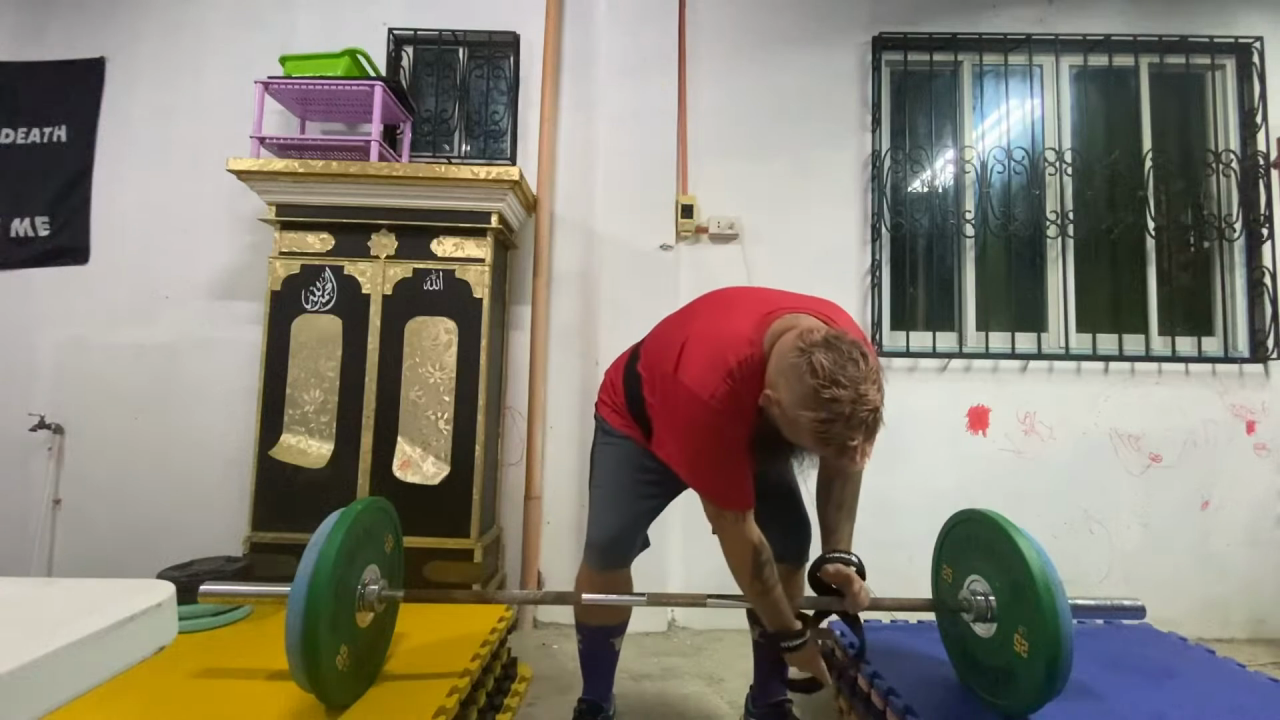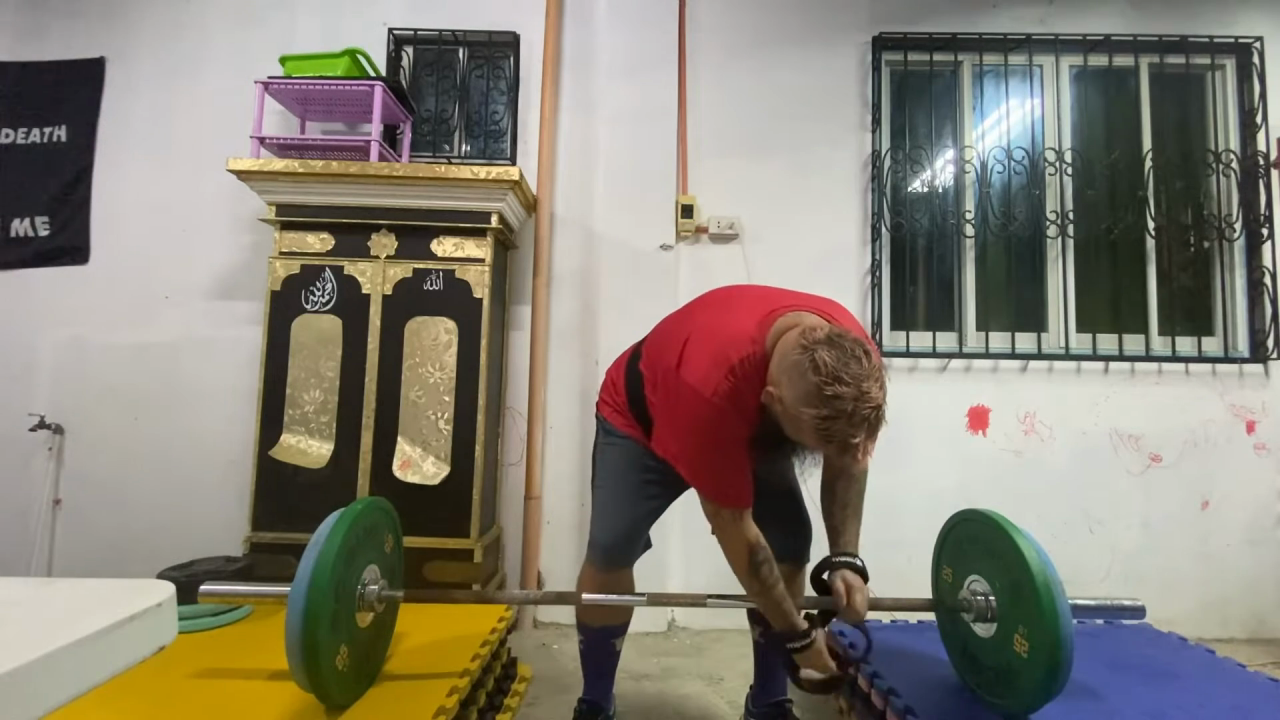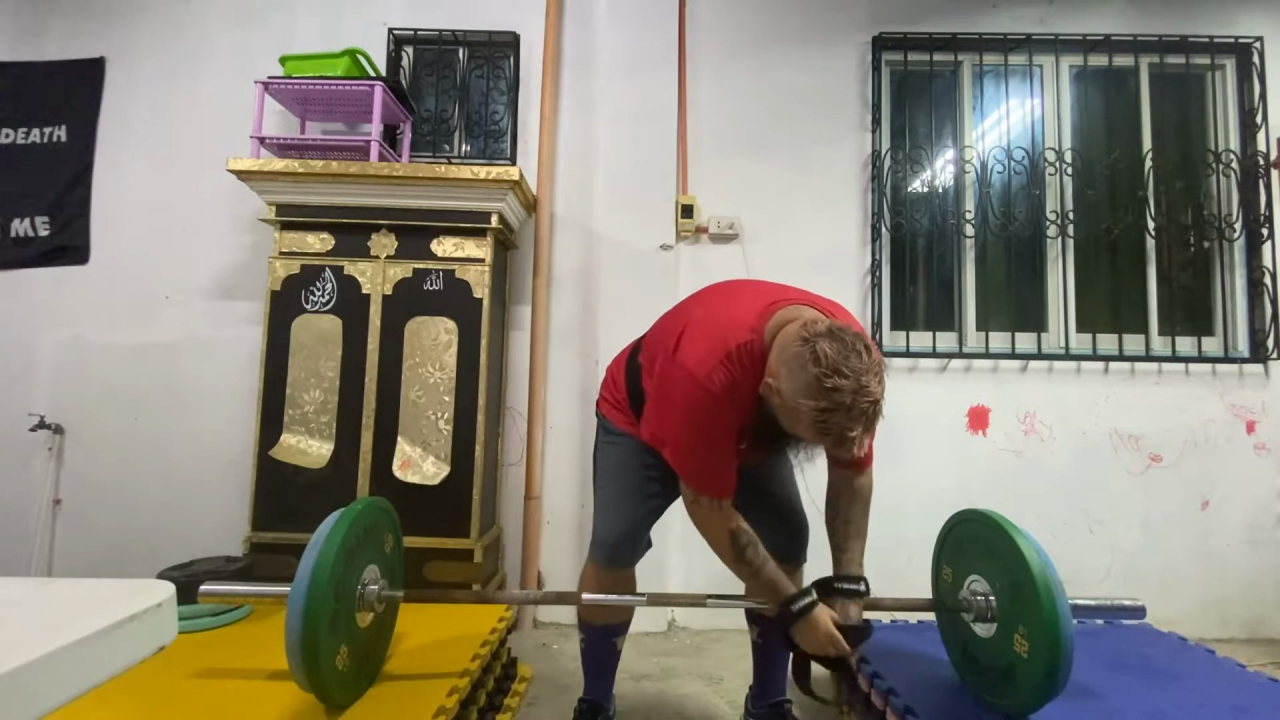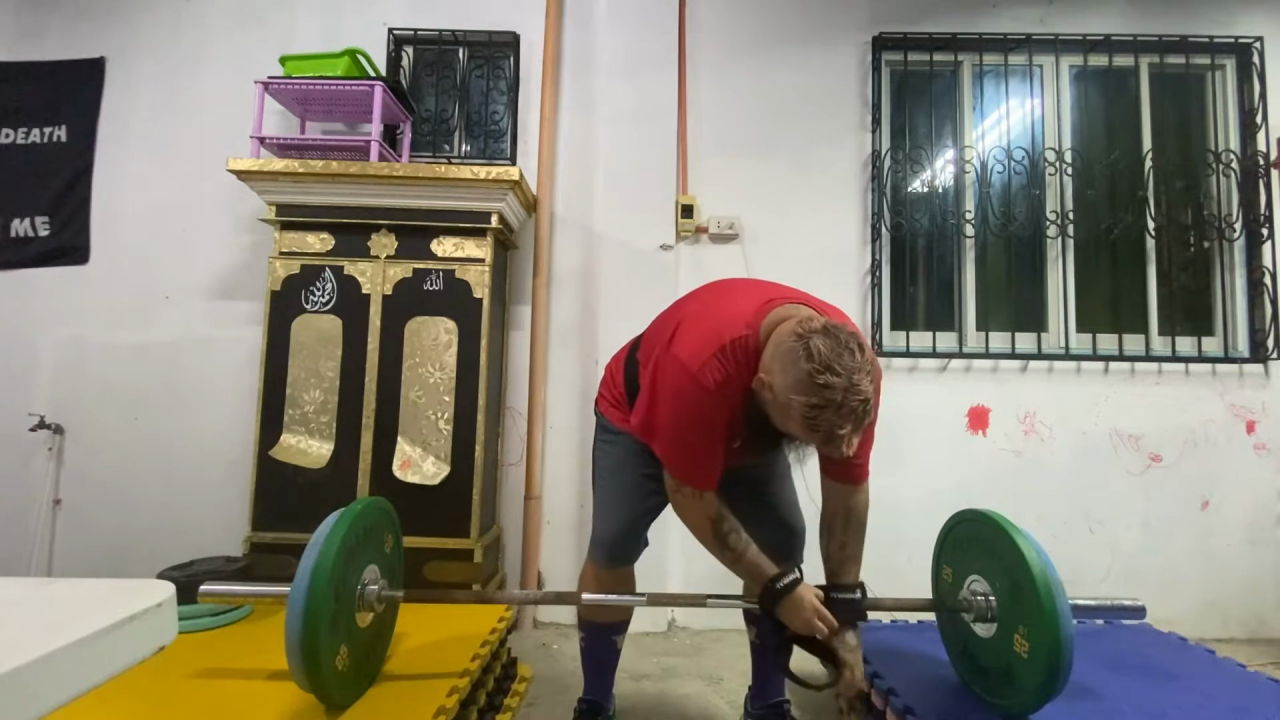
dt=0.2s
person 1, frame 1
left shoulder: (851, 362)
right shoulder: (709, 386)
left elbow: (843, 456)
right elbow: (736, 529)
left wrist: (839, 553)
right wrist: (792, 636)
left hip: (749, 430)
right hip: (640, 419)
left knee: (790, 546)
right knee: (607, 549)
person 1, frame 2
left shoulder: (854, 362)
right shoulder: (711, 383)
left elbow: (847, 459)
right elbow: (733, 526)
left wrist: (846, 559)
right wrist: (797, 634)
left hip: (751, 430)
right hip: (640, 419)
left knee: (791, 547)
right knee: (610, 551)
person 1, frame 3
left shoulder: (856, 366)
right shoulder: (706, 370)
left elbow: (851, 476)
right elbow: (710, 511)
right wrist: (796, 608)
left hip: (749, 432)
right hip: (640, 417)
left knee: (788, 548)
right knee: (613, 550)
person 1, frame 4
left shoulder: (856, 375)
right shoulder: (700, 363)
left elbow: (847, 494)
right elbow: (690, 498)
left wrist: (841, 618)
right wrist: (778, 587)
left hip: (747, 434)
right hip: (638, 417)
left knee: (786, 545)
right knee: (612, 549)
